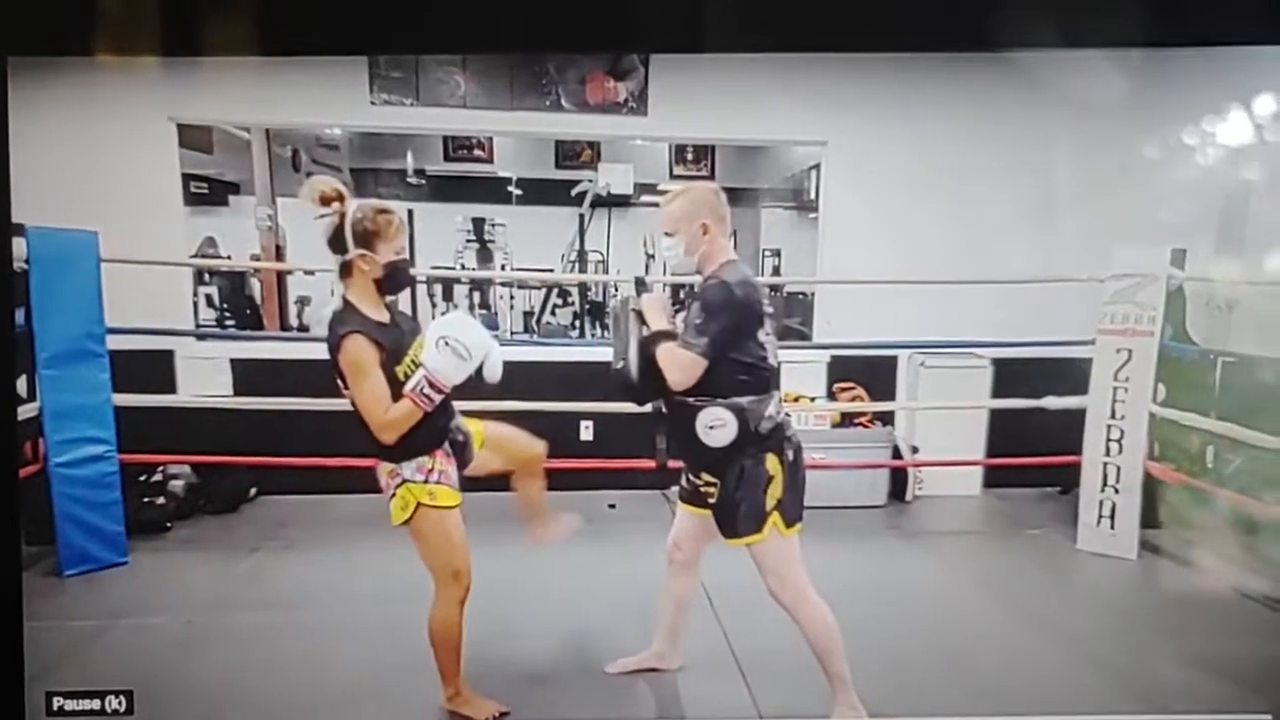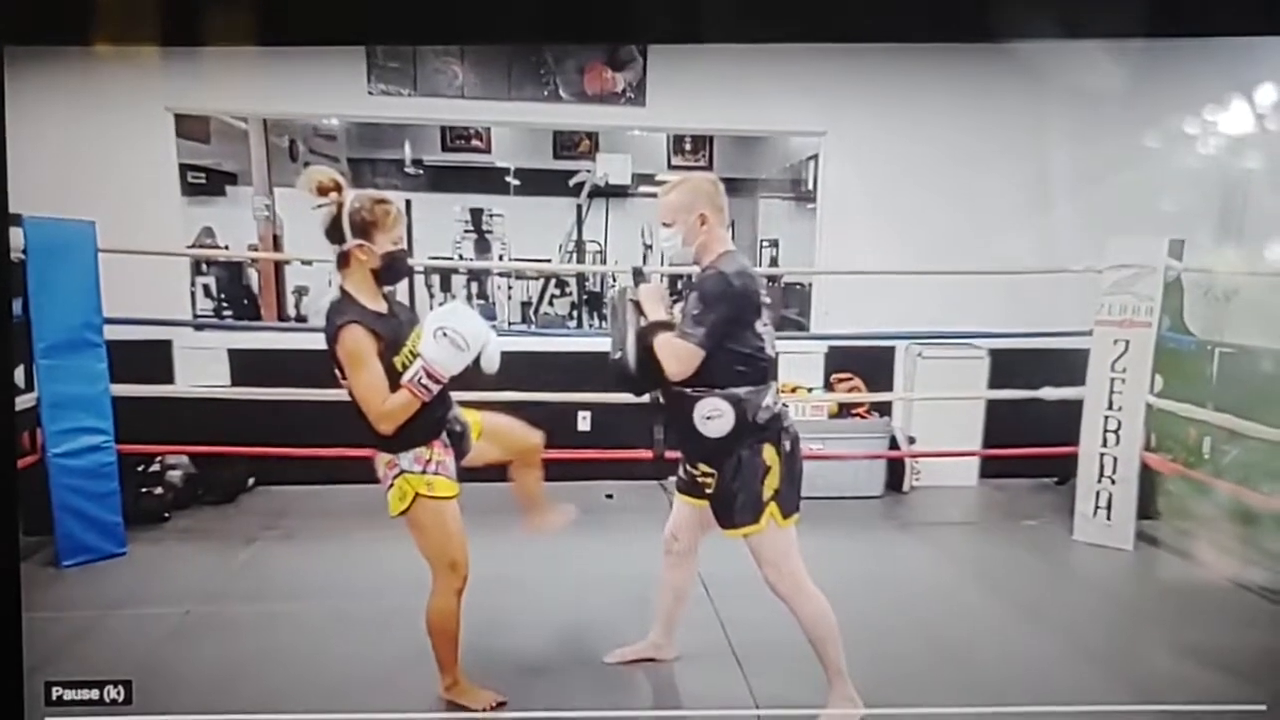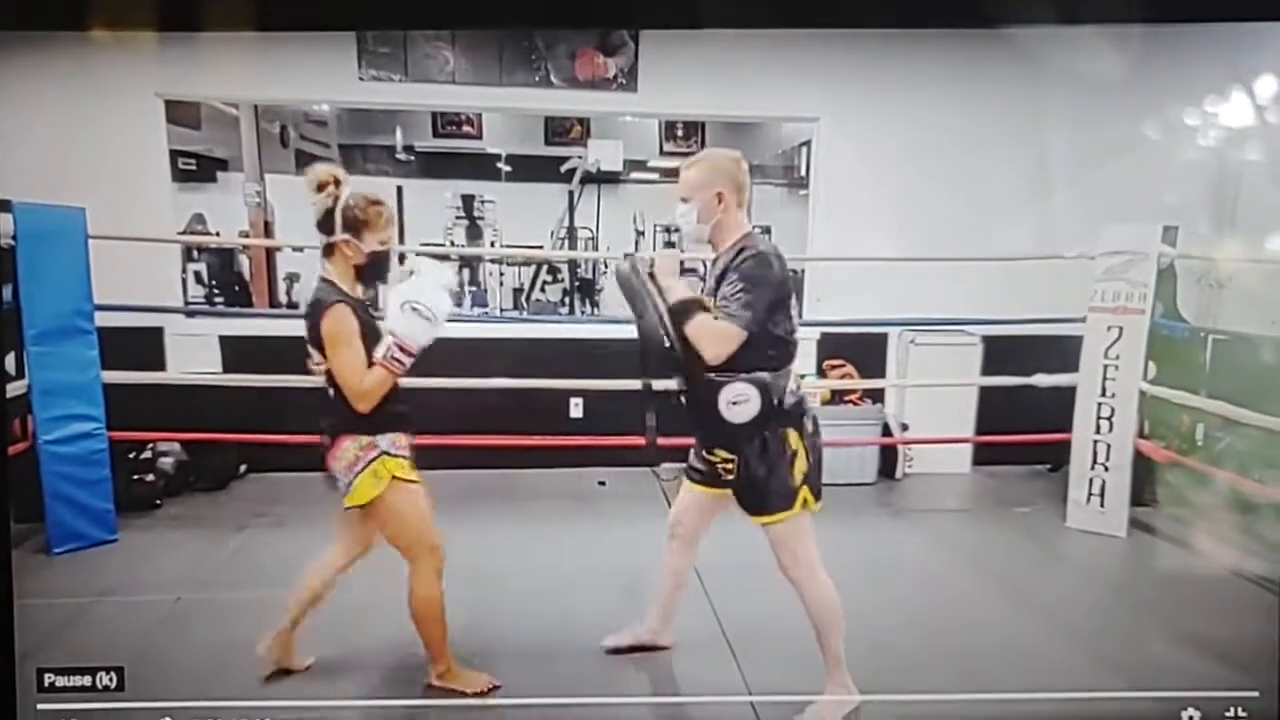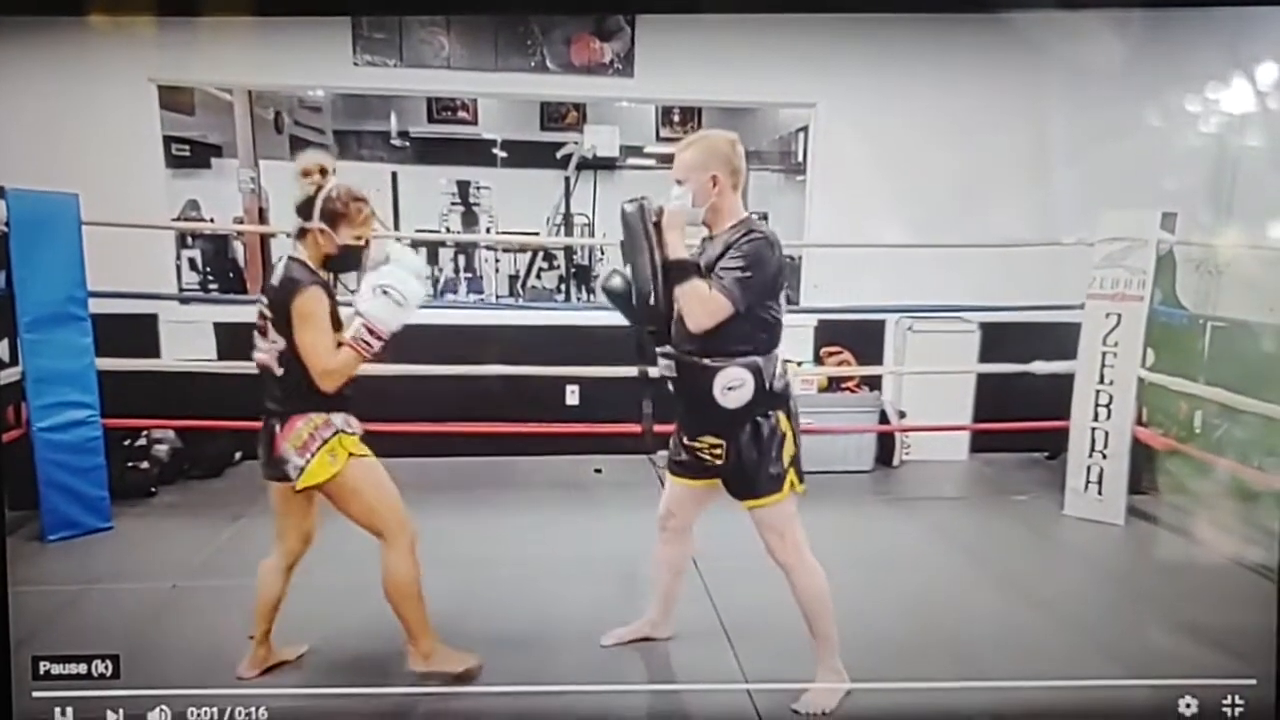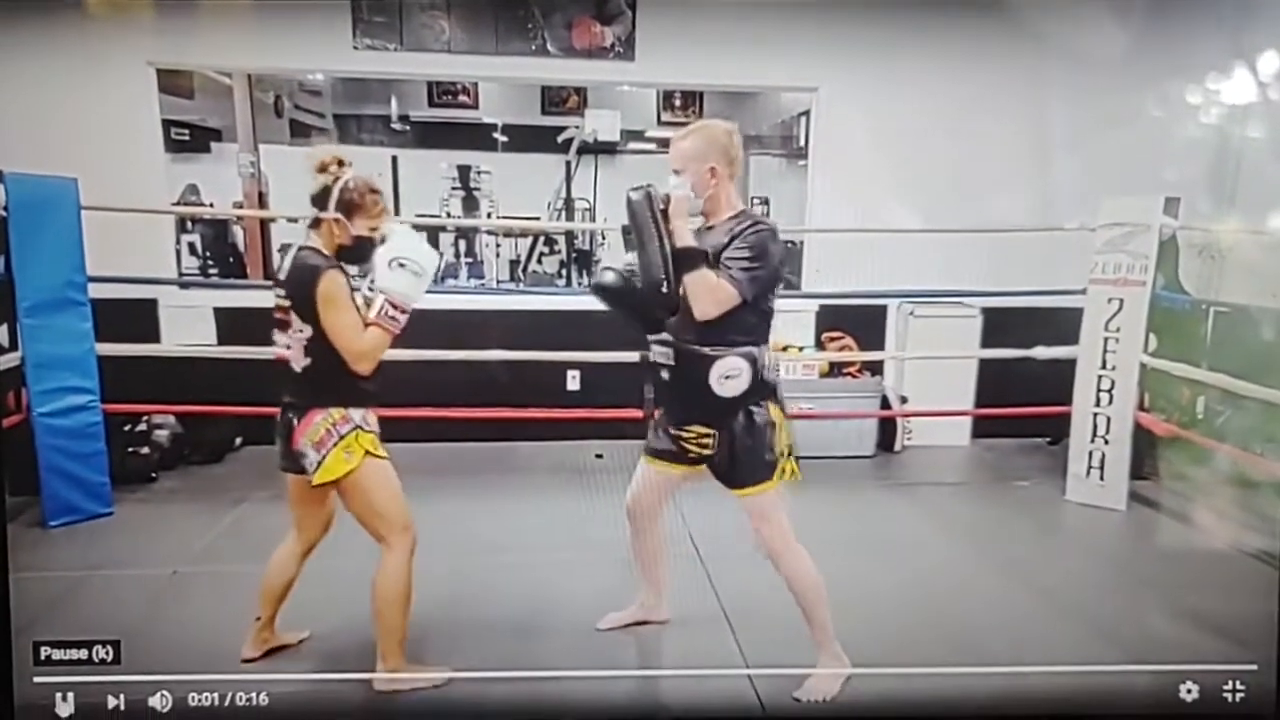
dt=0.3s
person 1, frame 1
left shoulder: (726, 292)
right shoulder: (727, 286)
left elbow: (680, 374)
left wrist: (657, 322)
right wrist: (663, 330)
left hip: (755, 459)
right hip: (719, 455)
left knee: (787, 585)
right knee: (681, 551)
right ankle: (664, 650)
person 1, frame 2
left shoulder: (725, 282)
right shoulder: (720, 278)
left elbow: (678, 363)
left wrist: (654, 314)
right wrist: (657, 322)
left hip: (752, 449)
right hip: (714, 445)
left knee: (784, 575)
right knee: (677, 541)
right ankle: (660, 640)
person 1, frame 3
left shoulder: (759, 262)
right shoulder: (729, 260)
left elbow: (717, 347)
left wrist: (675, 290)
right wrist: (683, 299)
left hip: (771, 436)
left knee: (798, 562)
right knee: (682, 526)
right ankle: (657, 627)
person 1, frame 4
left shoulder: (755, 245)
right shoulder: (712, 242)
left elbow: (701, 316)
right elbow: (689, 316)
left wrist: (674, 247)
right wrist: (659, 266)
left hip: (753, 419)
right hip: (702, 414)
left knee: (786, 546)
right knee: (673, 518)
left ankle: (831, 670)
right ankle: (659, 619)
person 1, frame 5
left shoulder: (756, 237)
right shoulder: (700, 233)
left elbow: (709, 303)
right elbow: (676, 302)
left wrist: (681, 234)
left hip: (741, 409)
right hip: (684, 401)
left knee: (773, 536)
right knee: (640, 505)
left ankle: (831, 655)
right ankle: (652, 603)
person 2, frame 1
left shoulder: (384, 310)
right shoulder: (354, 337)
right elbow: (387, 427)
left wrist: (460, 350)
right wrist: (440, 375)
left hip: (449, 434)
right hip: (415, 467)
left knee: (532, 452)
right knee: (455, 583)
left ankle: (540, 523)
person 2, frame 2
left shoulder: (381, 301)
right shoulder: (352, 326)
right elbow: (384, 417)
left wrist: (461, 336)
right wrist: (436, 363)
left hip: (443, 431)
right hip: (410, 459)
left knee: (530, 441)
right knee: (451, 574)
left ankle: (535, 512)
right ankle: (454, 685)
person 2, frame 3
left shoulder: (343, 293)
right shoulder: (335, 310)
left elbow: (370, 353)
right elbow: (364, 395)
left wrist: (412, 308)
right wrist: (407, 337)
left hip: (376, 440)
right hip: (368, 446)
left knee: (353, 545)
right knee: (427, 556)
left ankle: (280, 643)
right ankle: (443, 668)
person 2, frame 4
left shoulder: (287, 274)
right shoulder: (308, 289)
left elbow: (321, 351)
right elbow: (328, 374)
left wrist: (383, 281)
right wrist: (377, 321)
left hip: (284, 430)
right hip: (318, 431)
left knee: (289, 545)
right knee: (399, 533)
left ankle: (259, 652)
right ankle: (426, 652)
person 2, frame 5
left shoulder: (299, 264)
right shoulder: (325, 276)
right elbow: (362, 357)
left wrist: (383, 288)
right wrist: (400, 295)
left hip: (300, 420)
right hip: (335, 424)
left knee: (306, 531)
right knee: (399, 537)
left ankle: (261, 634)
right ankle: (392, 665)
